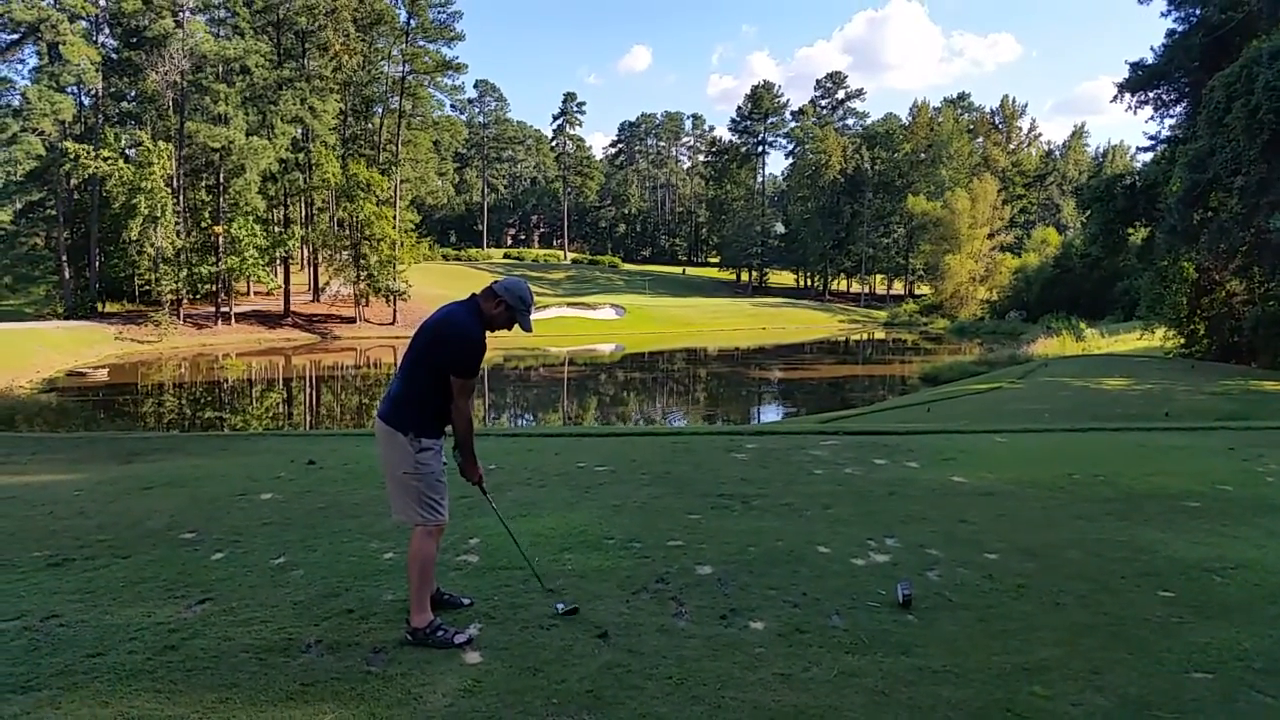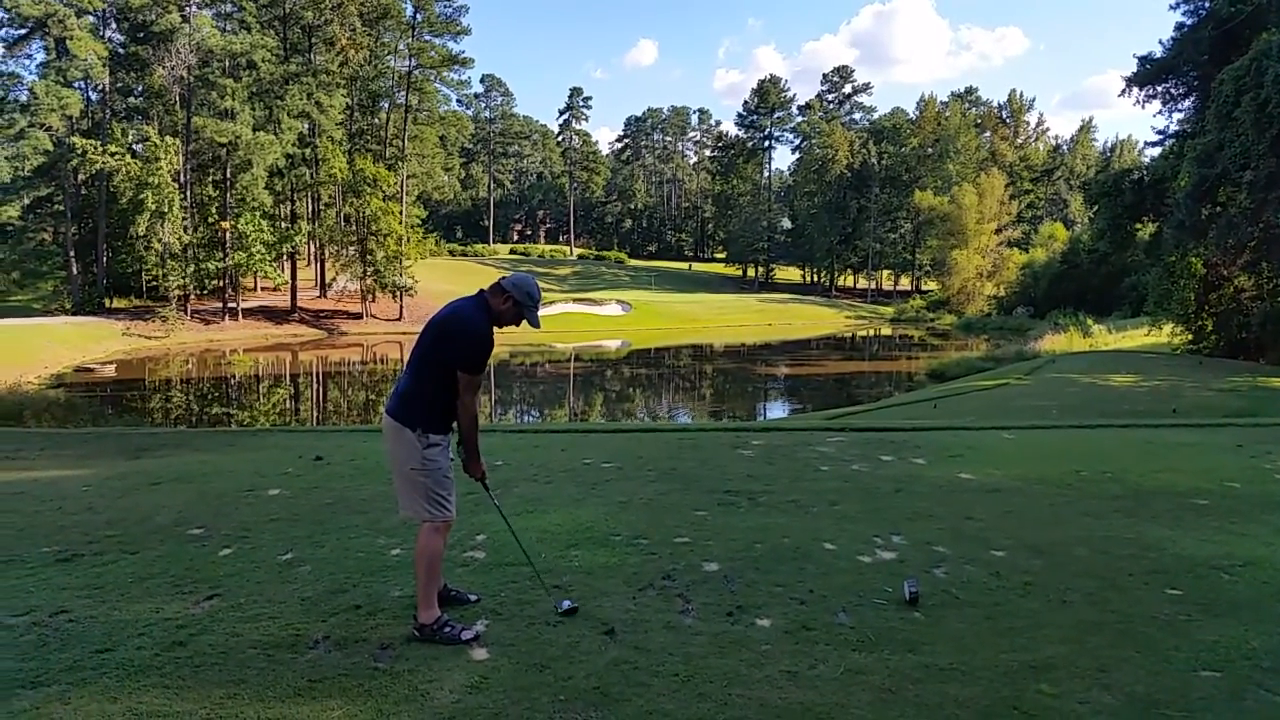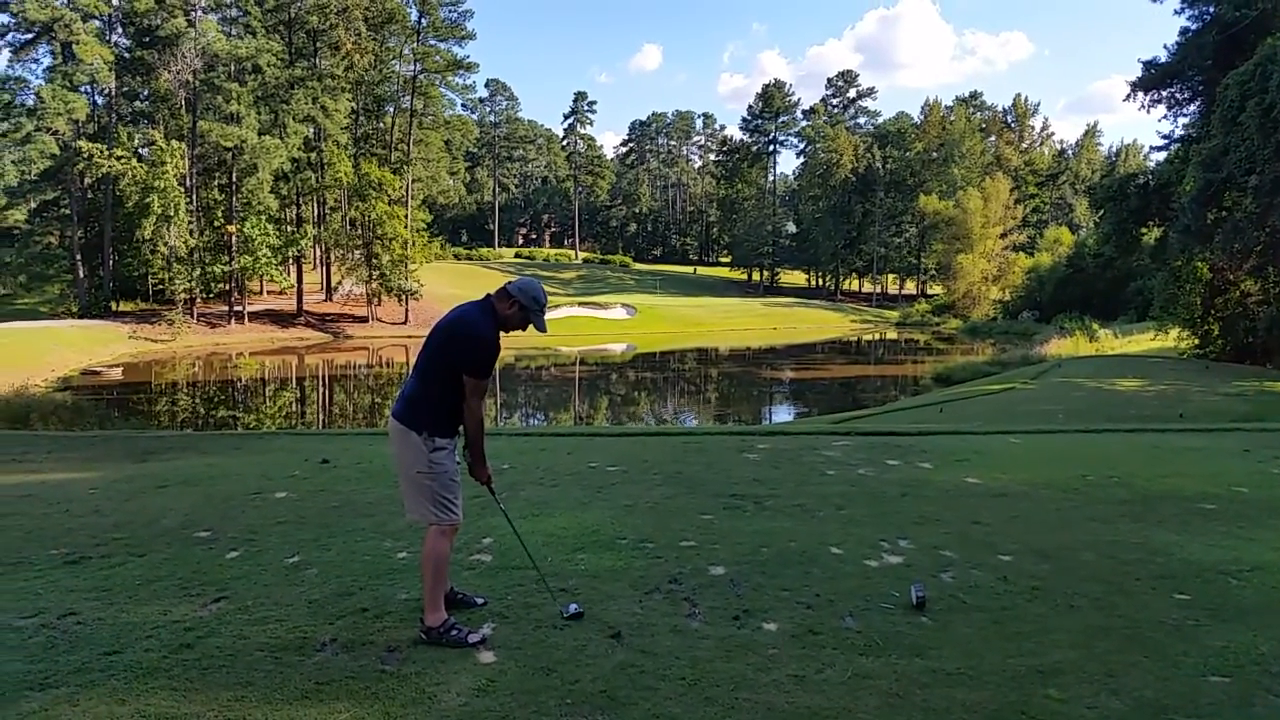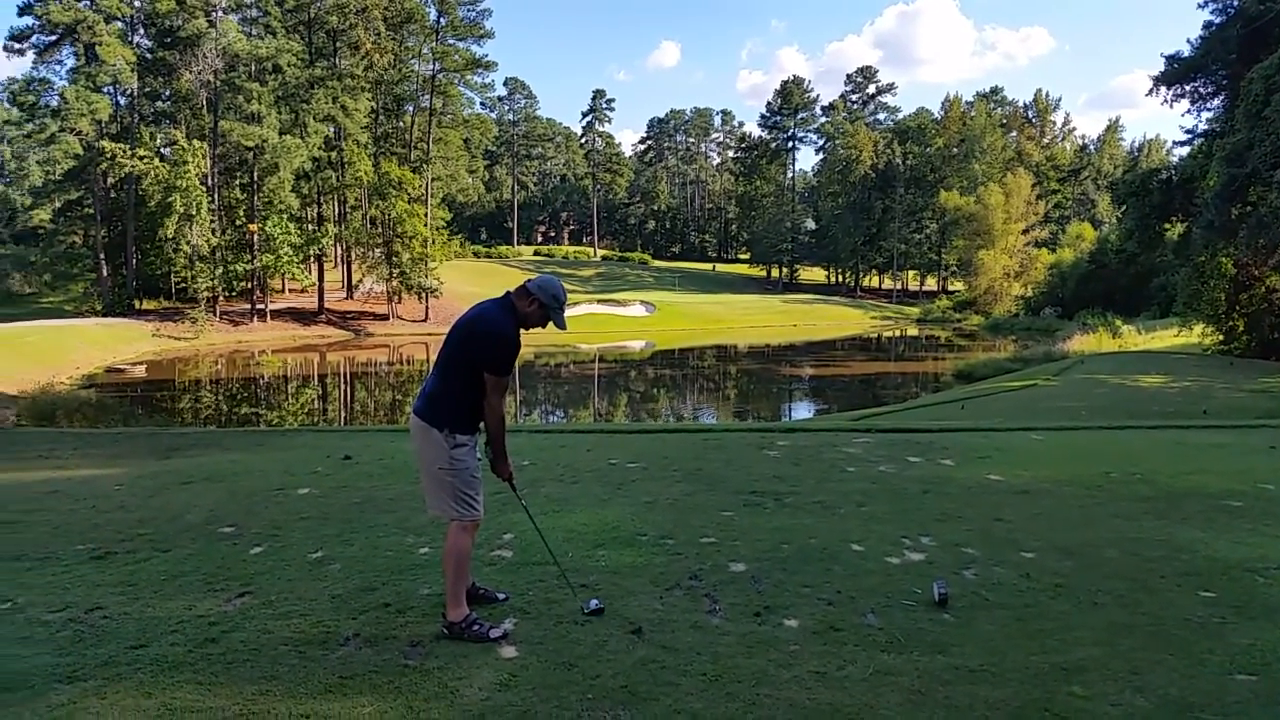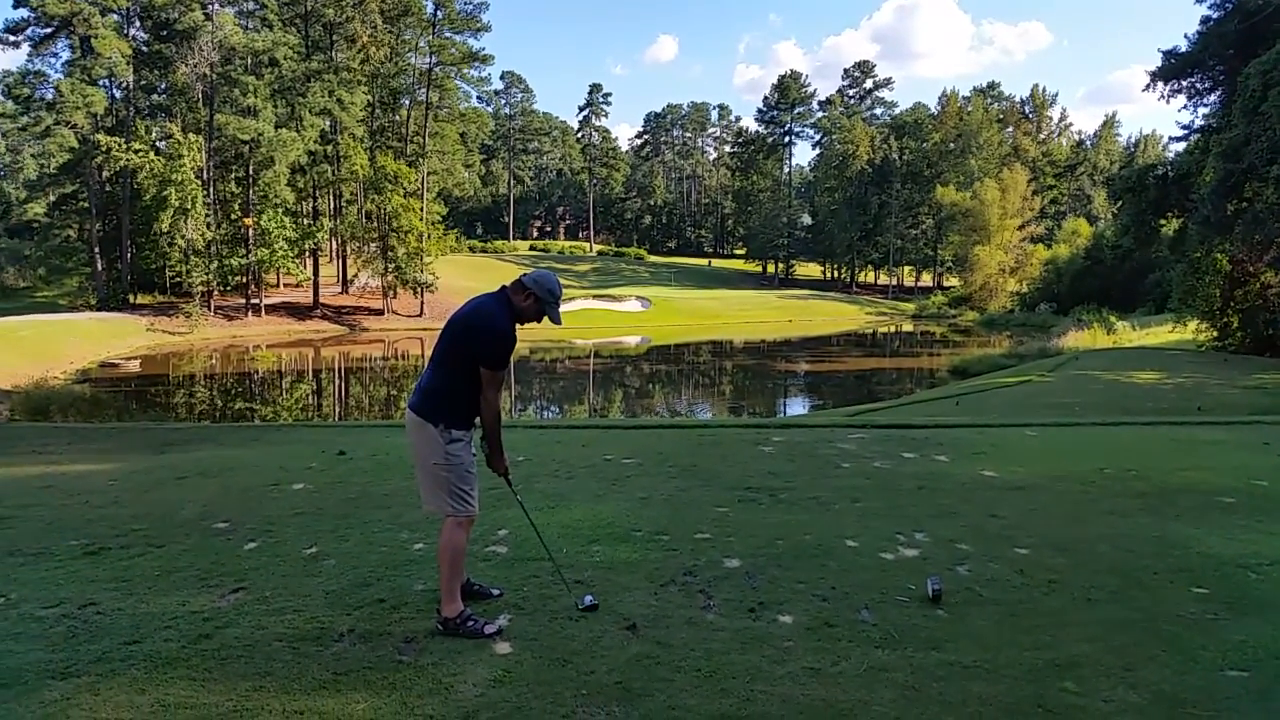
dt=0.2s
person 1, frame 1
left shoulder: (459, 315)
right shoulder: (467, 332)
right elbow: (460, 404)
left wrist: (462, 452)
right wrist: (469, 461)
left hip: (410, 424)
right hip: (410, 431)
left knee: (430, 519)
right knee: (429, 523)
left ankle: (428, 591)
right ankle: (420, 621)
person 1, frame 2
left shoulder: (467, 311)
right shoulder: (475, 328)
right elbow: (466, 400)
left wrist: (465, 447)
right wrist: (473, 457)
left hip: (417, 420)
right hip: (418, 427)
left knee: (437, 514)
right knee: (436, 519)
left ankle: (435, 587)
right ankle: (427, 617)
person 1, frame 3
left shoulder: (473, 315)
right shoulder: (481, 333)
right elbow: (472, 404)
left wrist: (471, 452)
right wrist: (478, 461)
left hip: (423, 424)
right hip: (424, 431)
left knee: (443, 518)
right knee: (443, 523)
left ankle: (441, 590)
right ankle: (434, 620)
person 1, frame 4
left shoulder: (493, 313)
right shoulder: (502, 331)
right elbow: (493, 402)
left wrist: (493, 449)
right wrist: (500, 458)
left hip: (444, 421)
right hip: (445, 428)
left knee: (464, 514)
right knee: (465, 519)
left ankle: (463, 585)
right ankle: (456, 615)
person 1, frame 5
left shoulder: (489, 307)
right shoulder: (497, 325)
right elbow: (489, 396)
left wrist: (488, 443)
right wrist: (496, 452)
left hip: (439, 416)
right hip: (441, 423)
left knee: (459, 510)
right knee: (460, 515)
left ankle: (458, 581)
right ankle: (451, 611)
